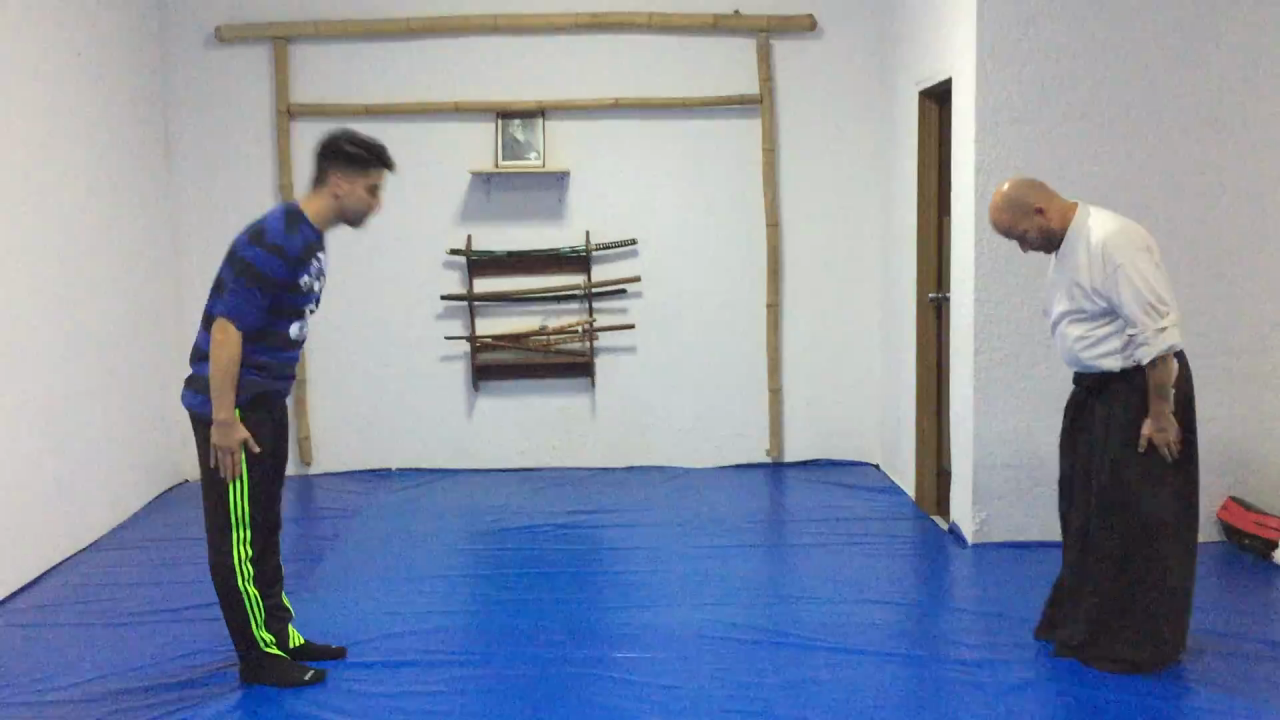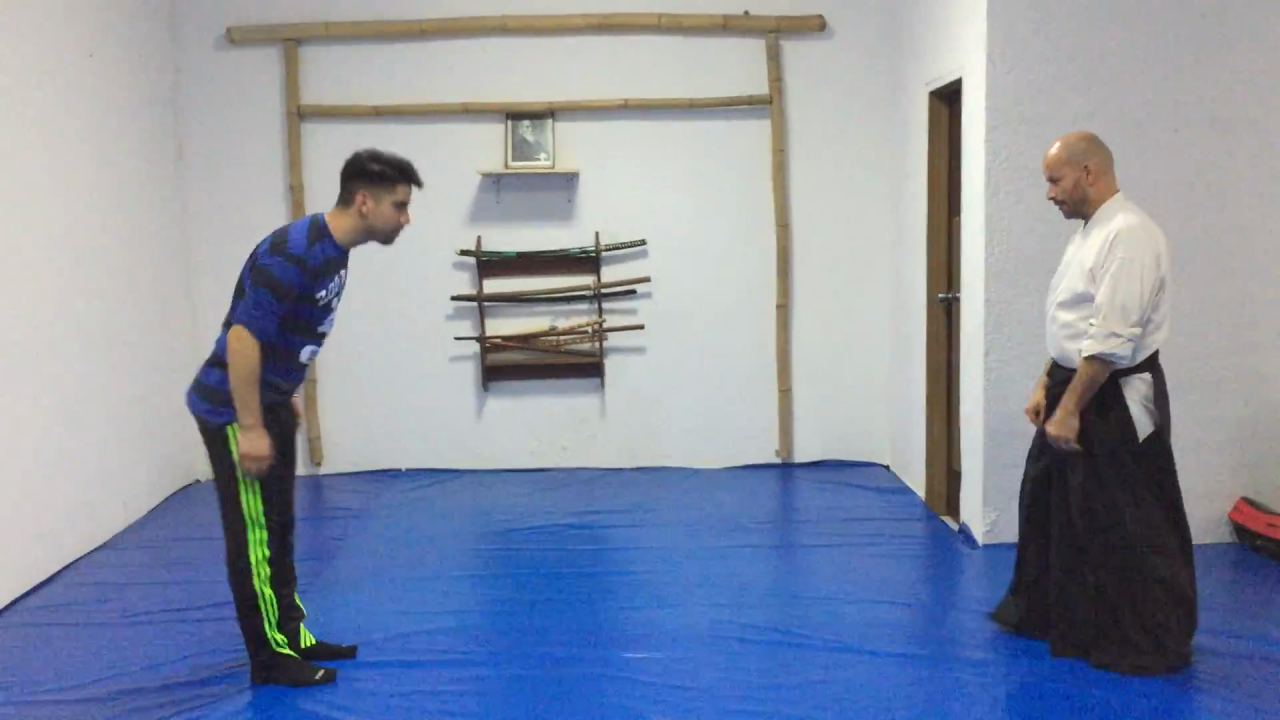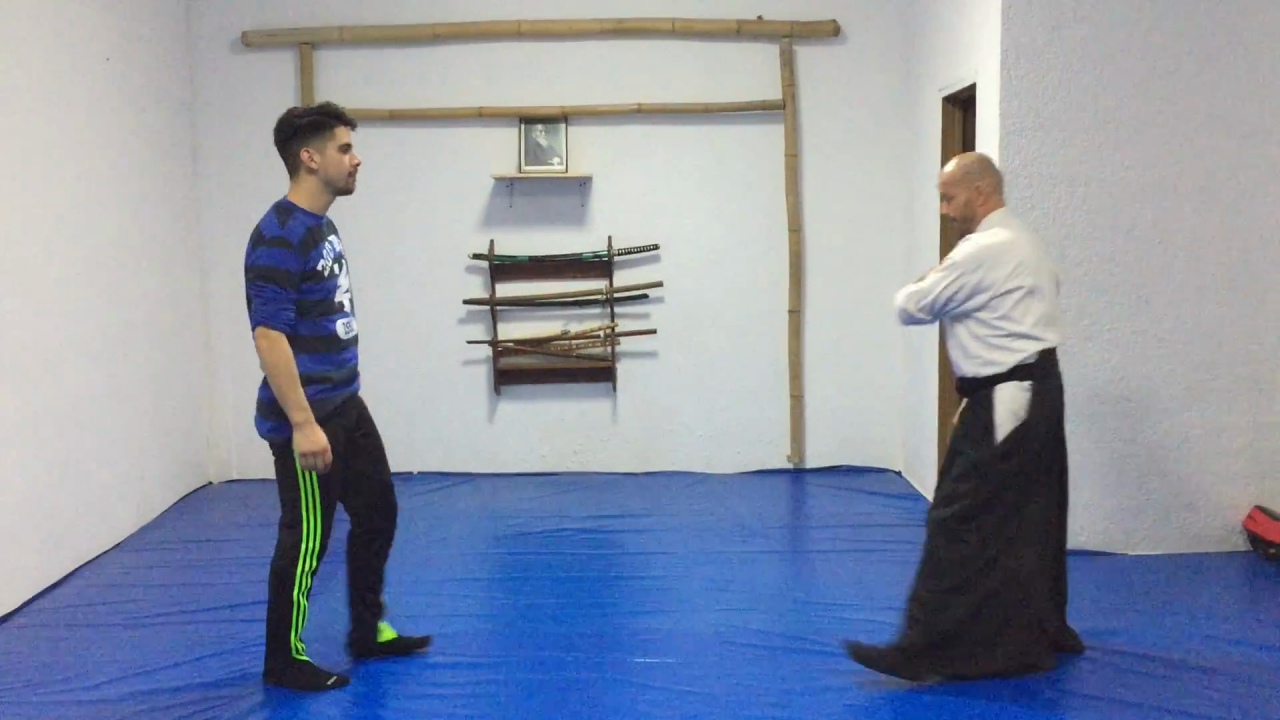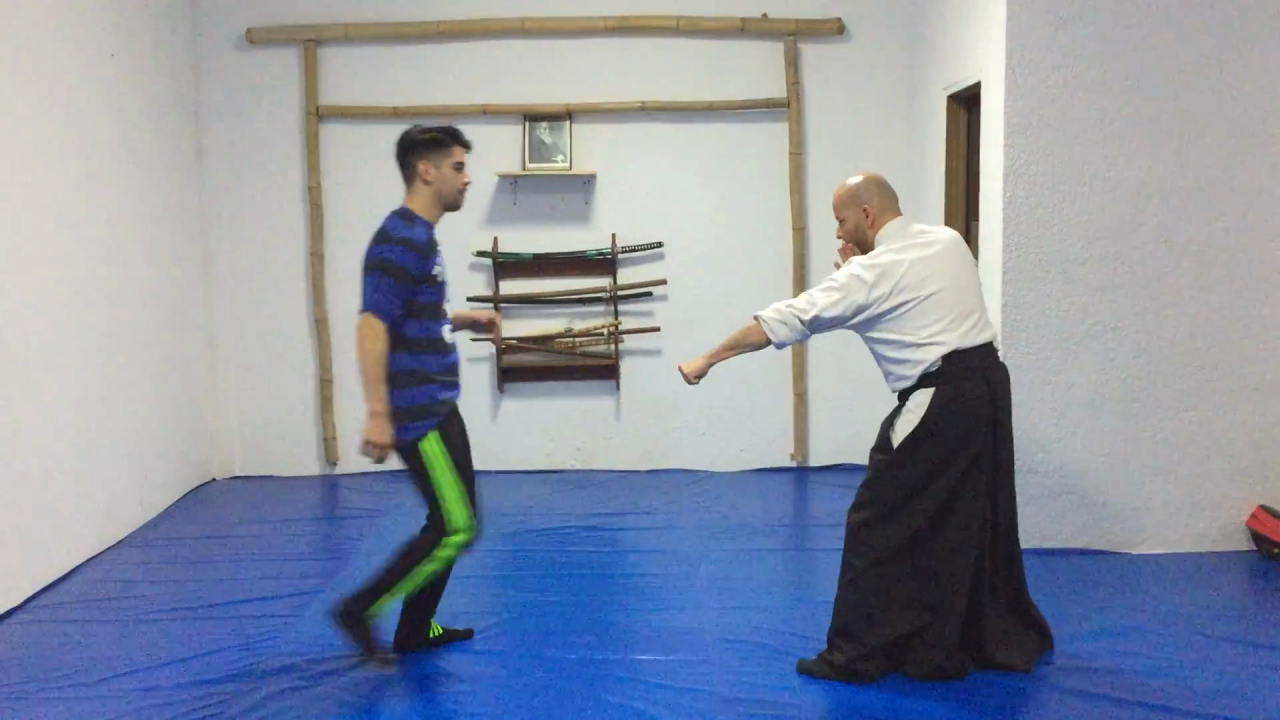
dt=0.7s
person 1, frame 1
left shoulder: (311, 237)
right shoulder: (274, 241)
right elbow: (226, 329)
right wrist: (223, 418)
left hip: (266, 399)
right hip: (233, 403)
left knee: (265, 524)
right knee: (237, 530)
left ankle: (282, 634)
right ankle: (260, 655)
person 1, frame 2
left shoulder: (334, 251)
right shoulder: (294, 253)
right elbow: (243, 338)
right wrist: (251, 426)
left hip: (271, 404)
right hip: (235, 409)
left knee: (278, 526)
right knee: (255, 532)
left ankle: (291, 634)
right ankle: (270, 657)
person 1, frame 3
left shoulder: (323, 227)
right shoulder: (278, 236)
right elbow: (269, 336)
right wrist: (302, 424)
left hip: (344, 405)
right hip: (303, 417)
left knee: (378, 512)
right knee: (306, 537)
left ankle: (369, 630)
right ankle: (284, 660)
person 1, frame 4
left shoulder: (421, 236)
right shoulder: (404, 239)
right elbow: (373, 325)
left wrist: (465, 320)
right wrist: (378, 414)
left hip: (432, 406)
right hip: (417, 412)
left knee: (453, 517)
right knee: (454, 526)
left ankle: (417, 625)
right ankle: (362, 606)
person 2, frame 1
left shoulder: (1113, 241)
right shoulder: (1066, 245)
left elbow: (1157, 333)
left wrist: (1160, 414)
left hip: (1137, 393)
right hip: (1096, 391)
left knee: (1136, 519)
right knee: (1086, 510)
left ankle: (1136, 641)
right ankle: (1082, 623)
person 2, frame 2
left shoulder: (1130, 235)
right shoulder: (1091, 231)
left elbow: (1111, 340)
left wrist: (1070, 409)
right wrist: (1048, 386)
left hip: (1116, 401)
right hip: (1080, 391)
left knee: (1131, 525)
right knee: (1047, 501)
left ankle: (1152, 643)
right ankle: (1046, 614)
person 2, frame 3
left shoulder: (987, 251)
right shoulder: (1021, 245)
left elbow: (912, 308)
left wrist: (930, 281)
right wrist: (971, 396)
left hip: (1009, 402)
right hip: (1029, 396)
left knee: (960, 522)
right knee: (1022, 521)
left ankle: (925, 649)
right ankle: (1040, 632)
person 2, frame 4
left shoulder: (873, 271)
right shoulder: (949, 242)
left elbow: (786, 319)
left wrist: (707, 359)
left hip: (940, 402)
right hip: (986, 388)
left knee: (880, 525)
right knee: (980, 520)
left ankle: (855, 655)
right ankle: (1006, 637)
